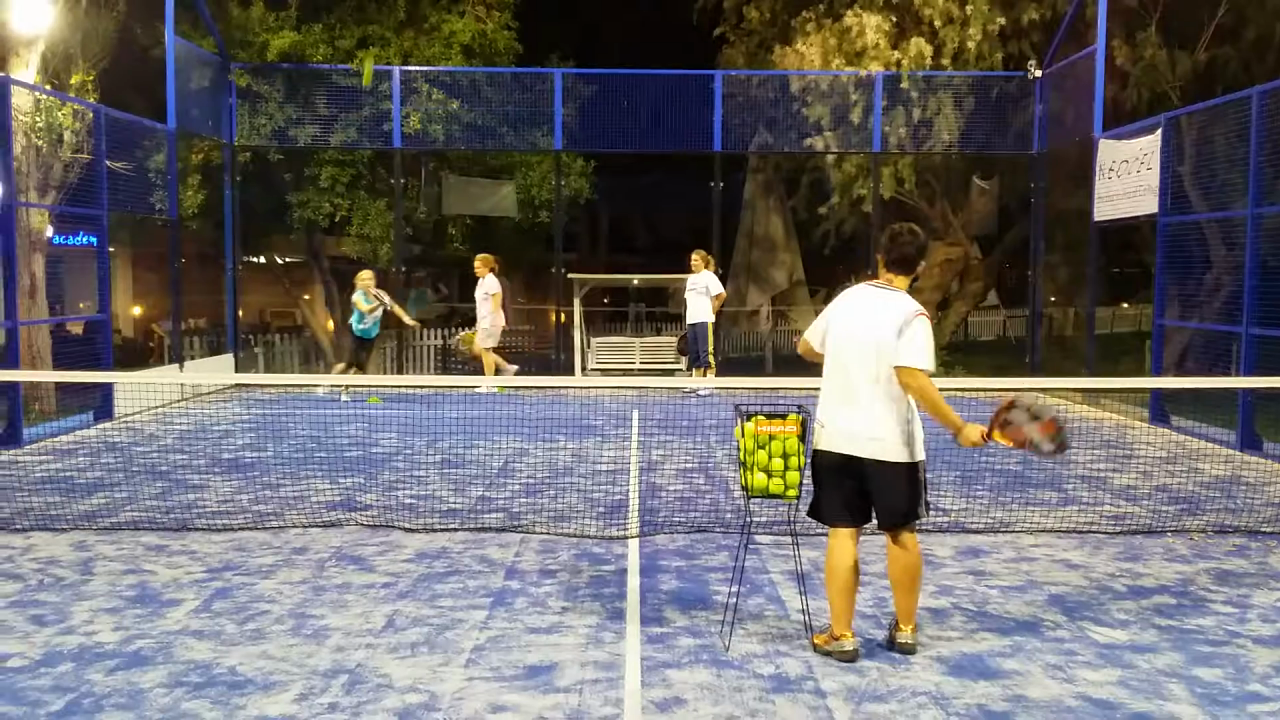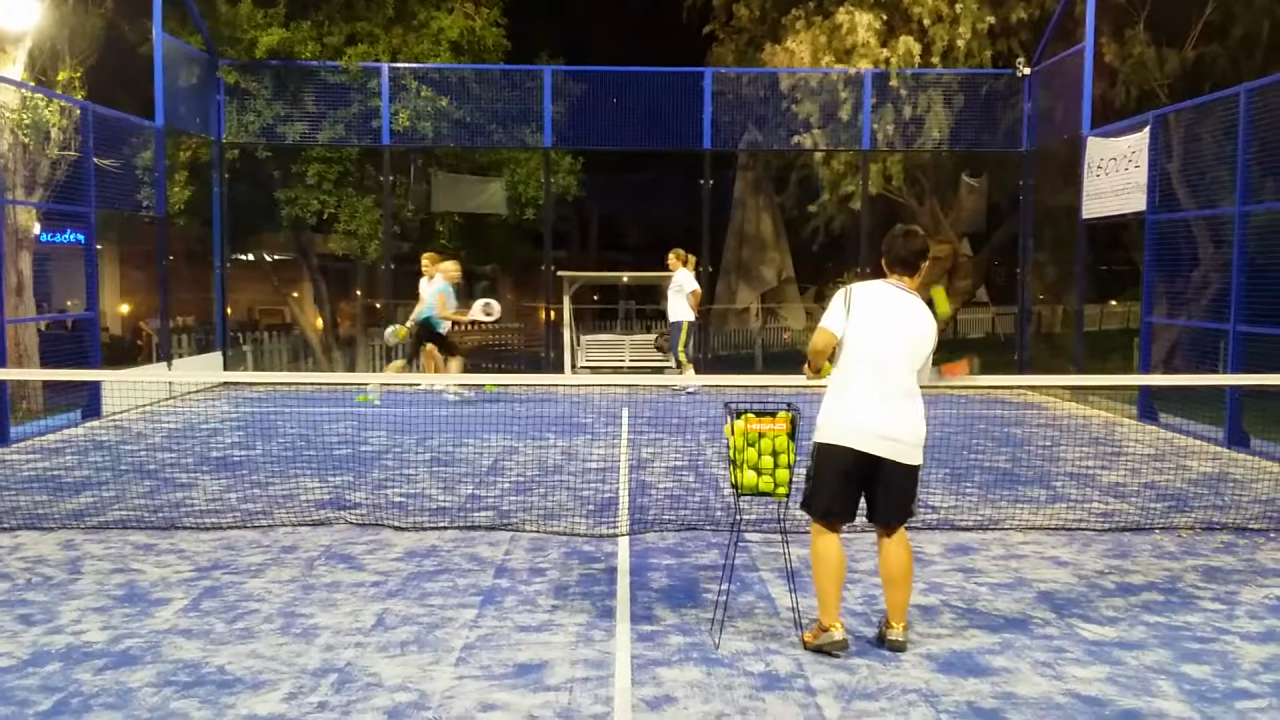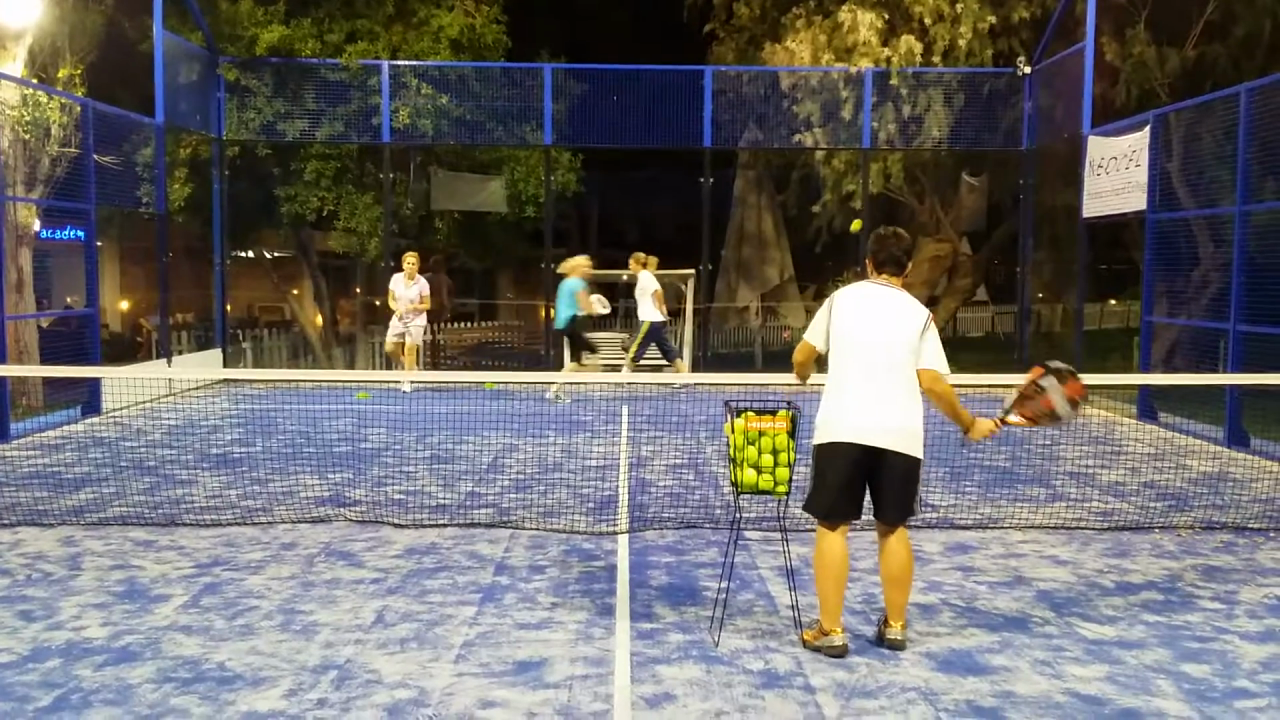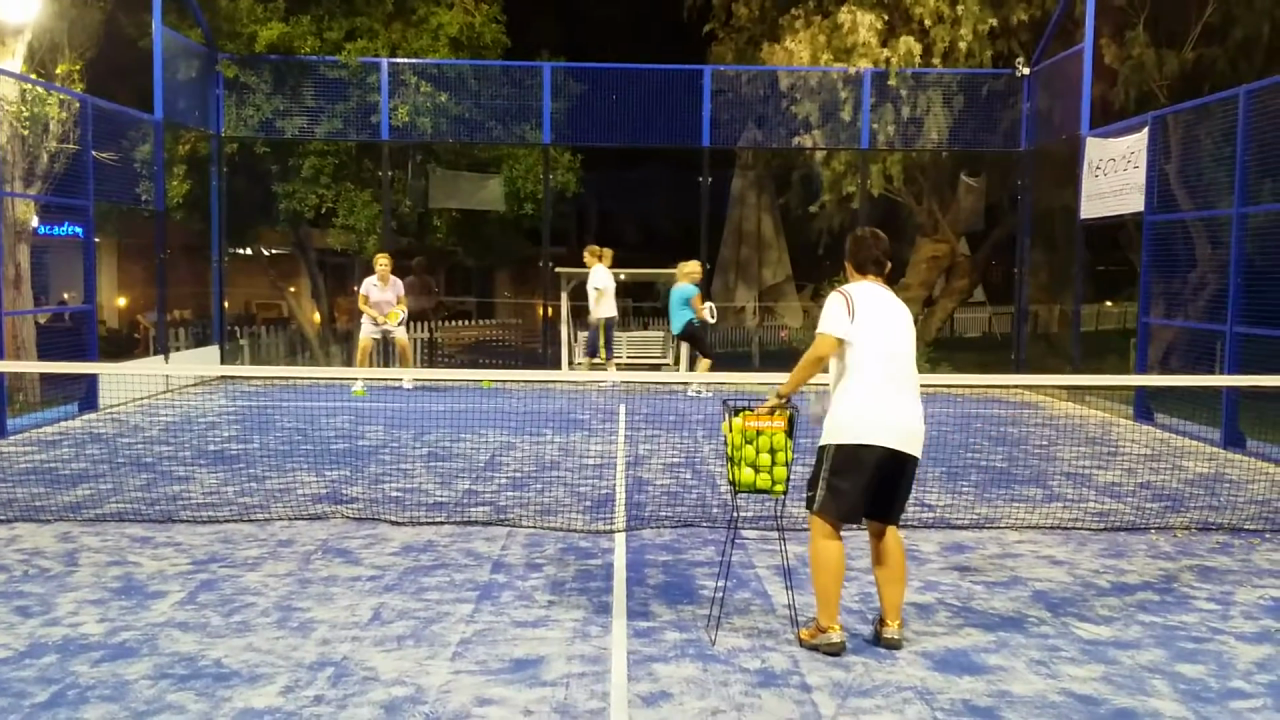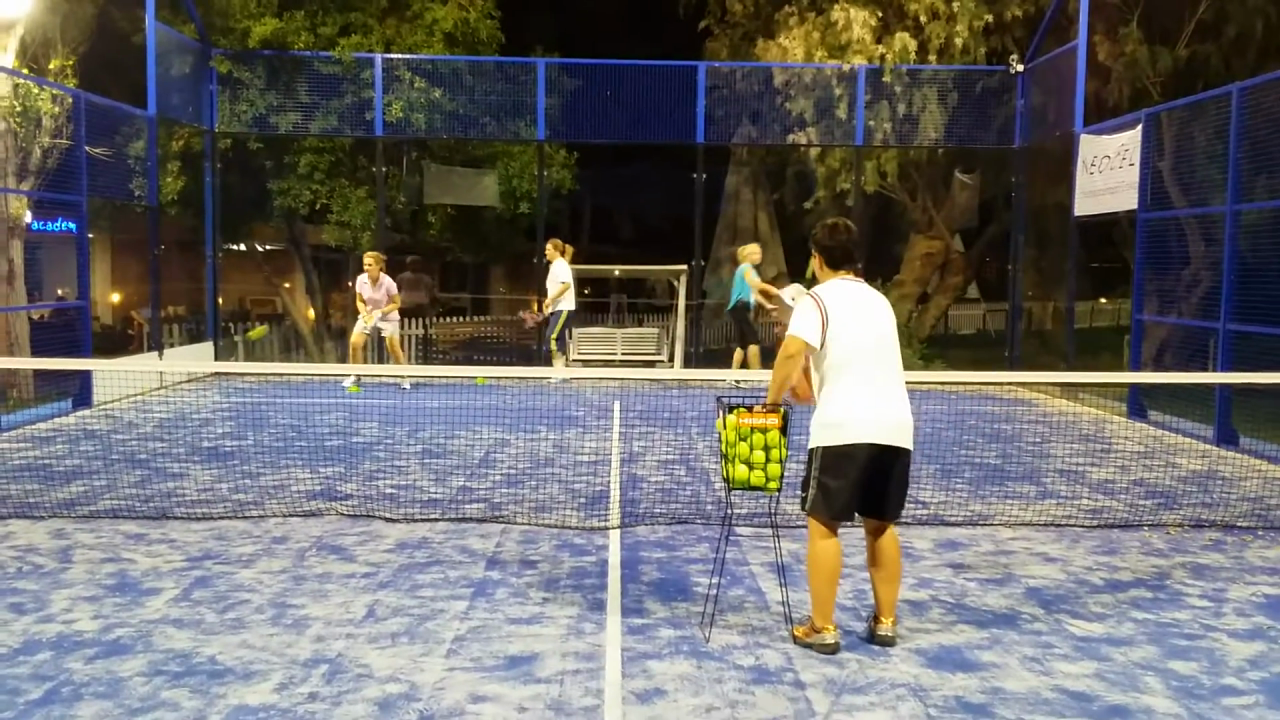
dt=0.5s
person 1, frame 1
left shoulder: (845, 298)
right shoulder: (911, 314)
left elbow: (806, 348)
right elbow: (912, 379)
right wrist: (959, 426)
left hip: (836, 438)
right hip: (891, 444)
left knee: (842, 533)
right knee: (900, 534)
left ankle: (841, 635)
right ankle: (905, 629)
person 1, frame 2
left shoulder: (853, 293)
right shoulder: (926, 319)
left elbow: (821, 344)
left wrist: (815, 366)
left hip: (842, 432)
right hip: (900, 440)
left knee: (827, 526)
right knee: (892, 531)
left ankle: (829, 627)
right ankle: (895, 627)
person 1, frame 3
left shoulder: (841, 298)
right shoulder: (919, 314)
left elbow: (803, 357)
right elbow: (932, 383)
left wrist: (802, 376)
right wrist: (970, 424)
left hip: (842, 429)
right hip: (900, 435)
left knee: (831, 526)
right knee: (892, 528)
left ankle: (830, 630)
right ankle: (894, 626)
person 1, frame 4
left shoulder: (845, 297)
right shoulder: (901, 310)
left elbow: (823, 350)
left wrist: (783, 394)
left hip: (856, 429)
right hip: (906, 433)
left knee: (826, 524)
right knee: (884, 526)
left ankle: (828, 629)
right ankle: (891, 624)
person 1, frame 5
left shoulder: (817, 298)
right shoulder: (879, 300)
left elbow: (792, 353)
left wrist: (772, 401)
left hip: (844, 428)
right hip: (895, 427)
left knee: (823, 524)
right knee: (881, 525)
left ankle: (822, 629)
right ankle: (885, 622)
